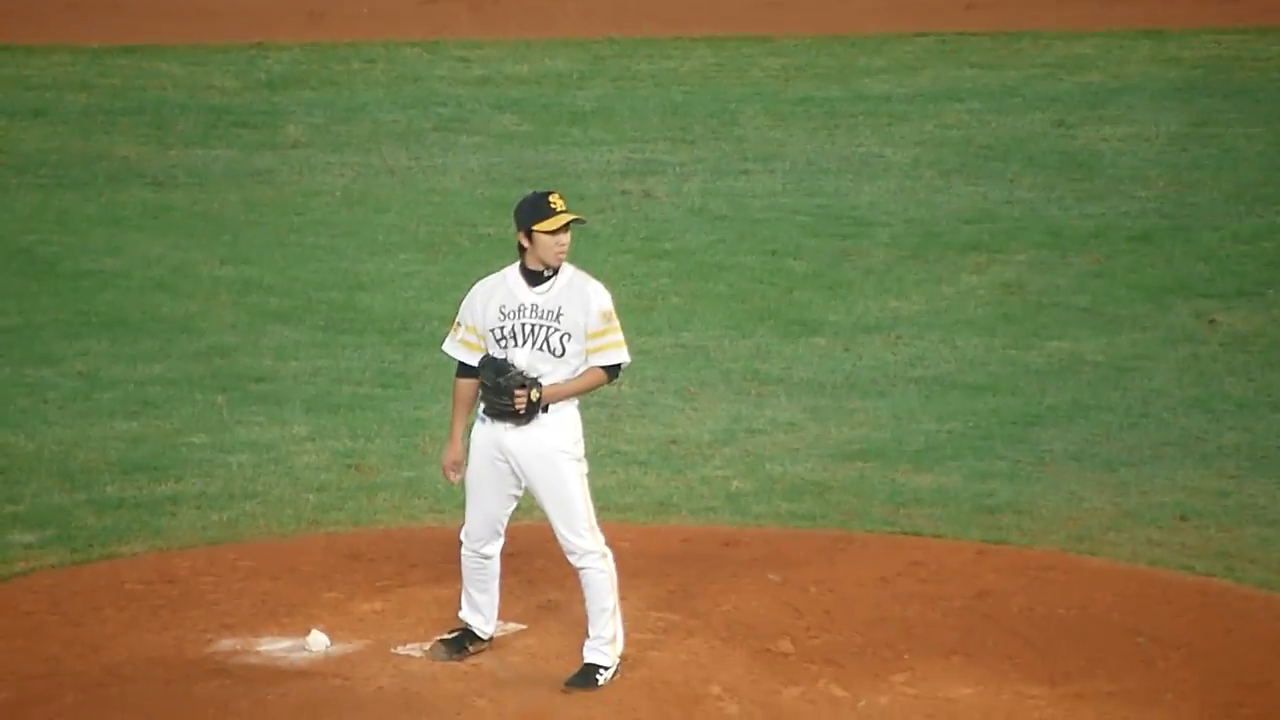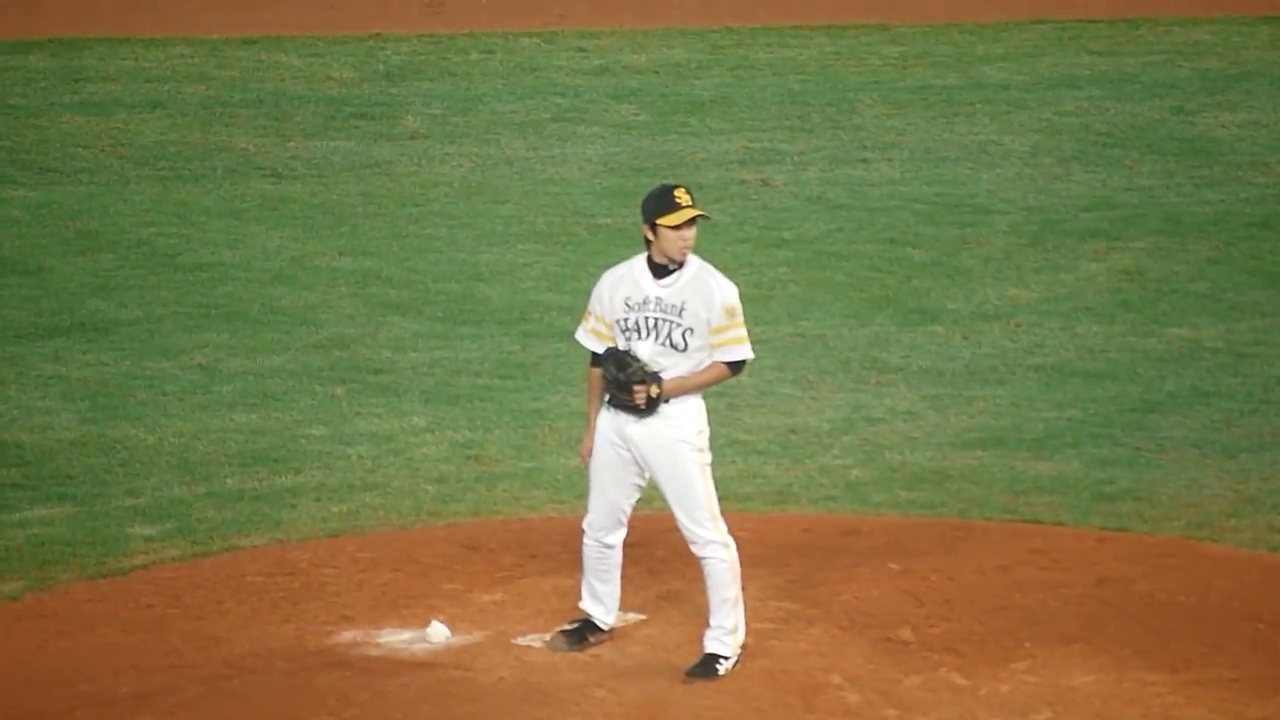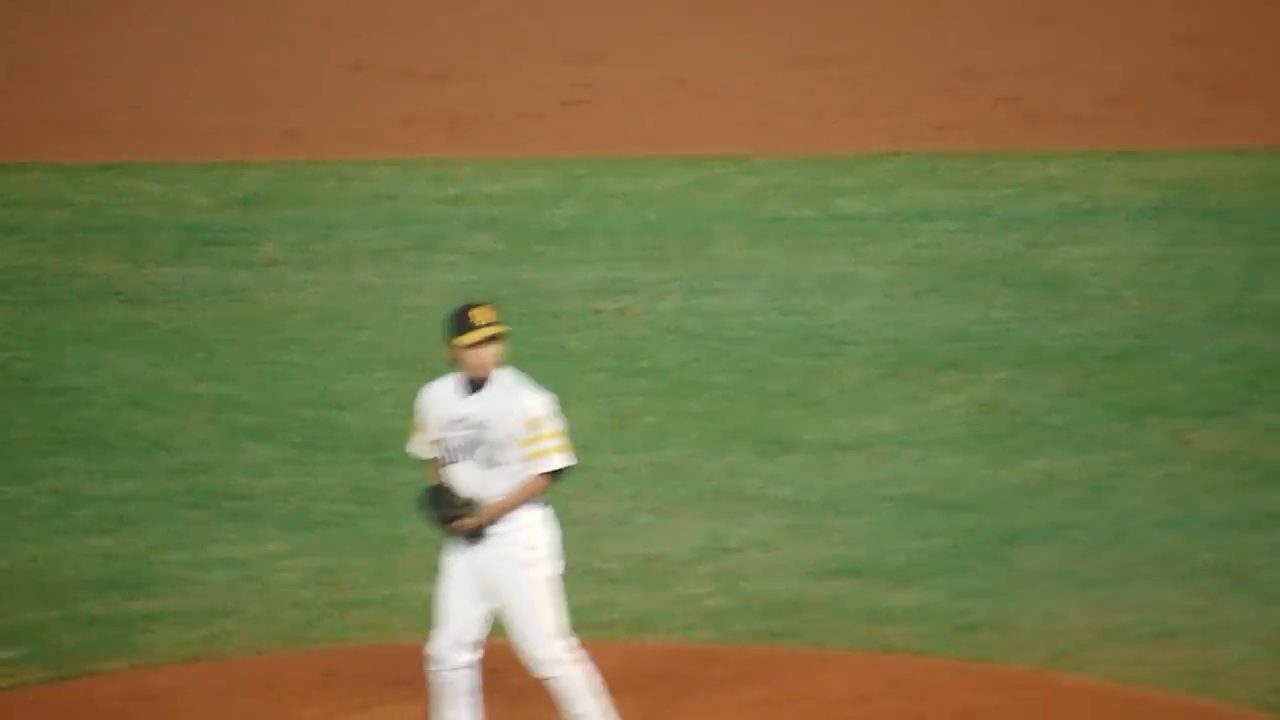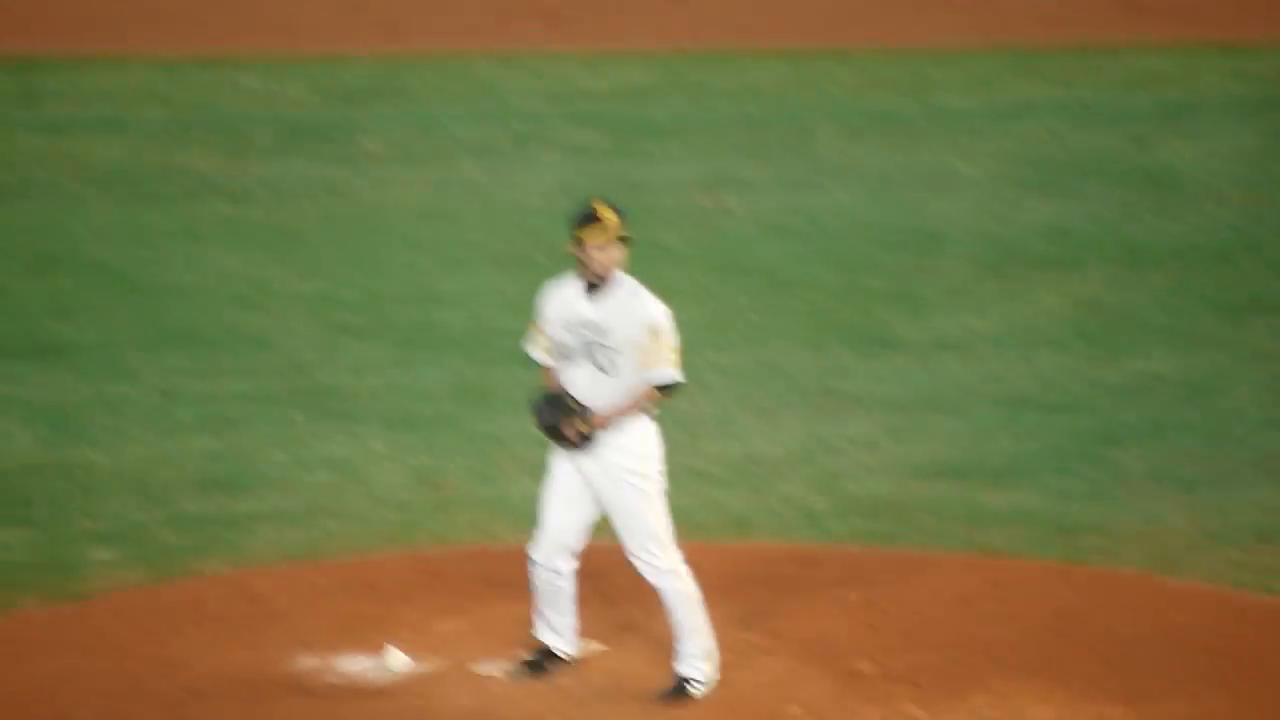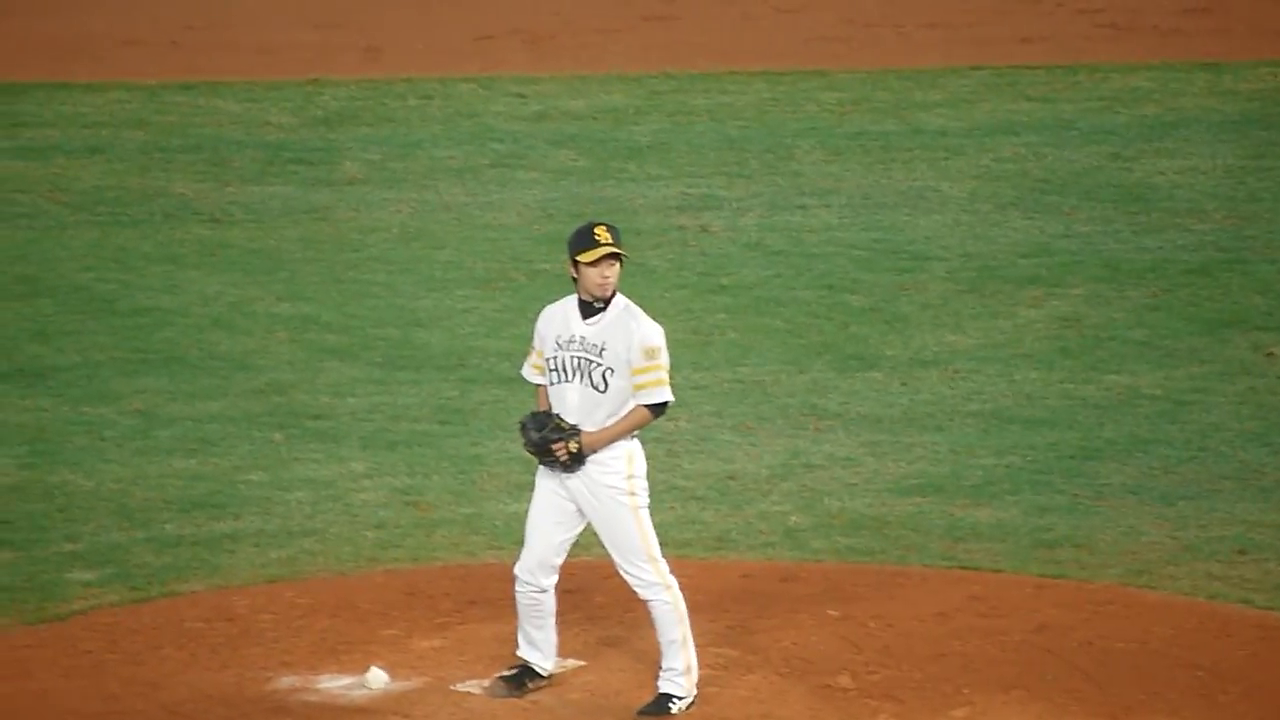
dt=1s
person 1, frame 1
left shoulder: (588, 293)
right shoulder: (486, 293)
left elbow: (607, 367)
right elbow: (468, 369)
left wrist: (545, 394)
right wrist: (455, 439)
left hip: (552, 430)
right hip: (492, 430)
left knee: (584, 544)
right knee: (478, 537)
left ankle: (603, 651)
right ankle: (478, 627)
person 1, frame 2
left shoulder: (715, 287)
right shoulder: (614, 281)
left elbow: (731, 362)
right elbow: (598, 358)
left wrist: (665, 388)
right wrist: (591, 427)
left hip: (676, 421)
right hip: (616, 420)
left knee: (707, 534)
right knee: (600, 527)
left ankle: (724, 641)
right ankle: (598, 618)
person 1, frame 3
left shoulder: (525, 399)
right shoulder: (434, 397)
left elbow: (551, 472)
left wrist: (490, 513)
left hip: (518, 534)
right hip: (466, 539)
left knee: (548, 648)
right knee: (447, 650)
person 1, frame 4
left shoulder: (645, 308)
right shoulder: (555, 297)
left elbow: (663, 383)
left wrist: (603, 419)
left hip: (626, 443)
right hip: (572, 445)
left knee: (657, 558)
right knee: (549, 552)
left ankle: (697, 665)
right ankle: (557, 644)
person 1, frame 5
left shoulder: (640, 329)
right shoulder: (551, 318)
left elbow: (653, 404)
left wrist: (590, 440)
left hip: (612, 463)
right hip: (557, 465)
left knee: (648, 575)
right knee: (532, 570)
right ankle: (537, 663)
